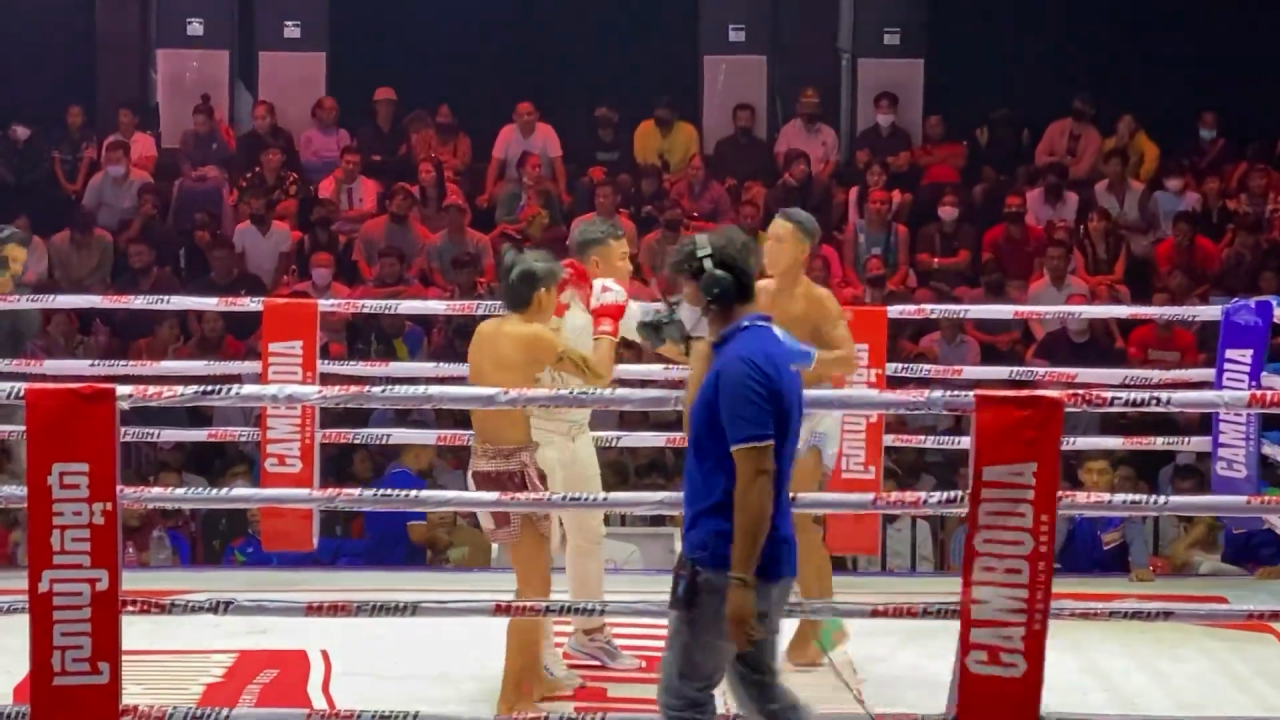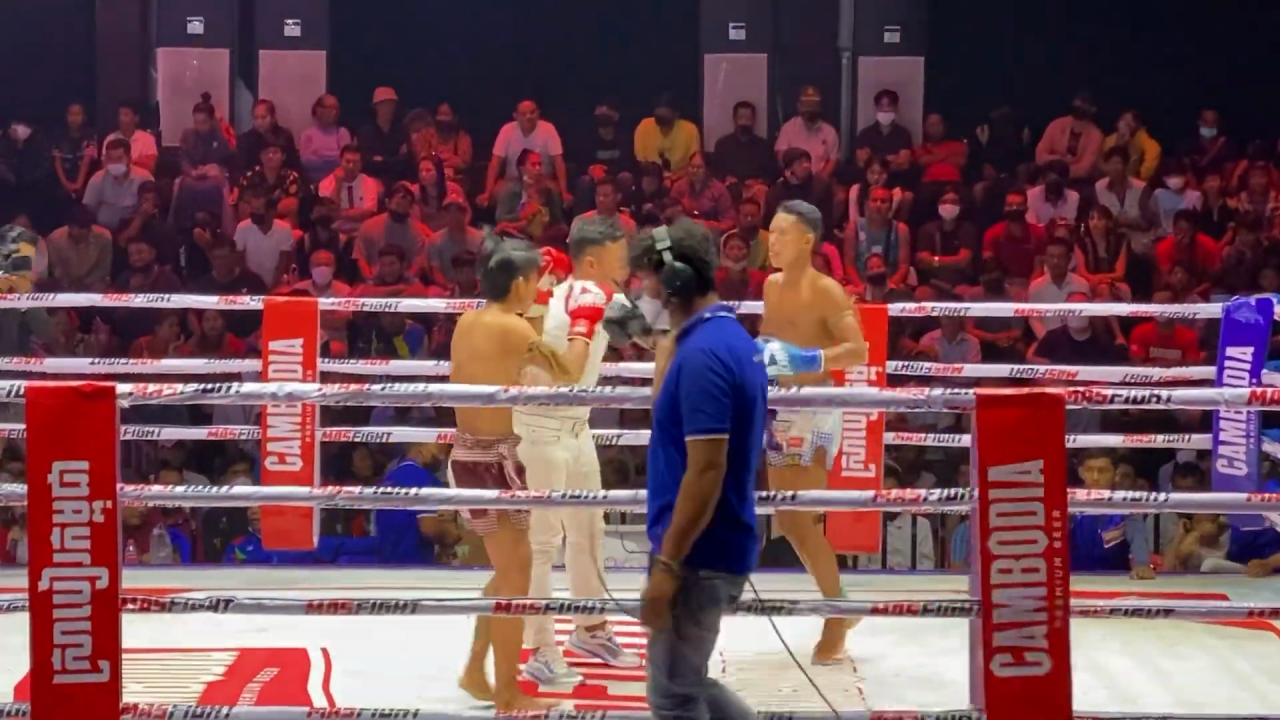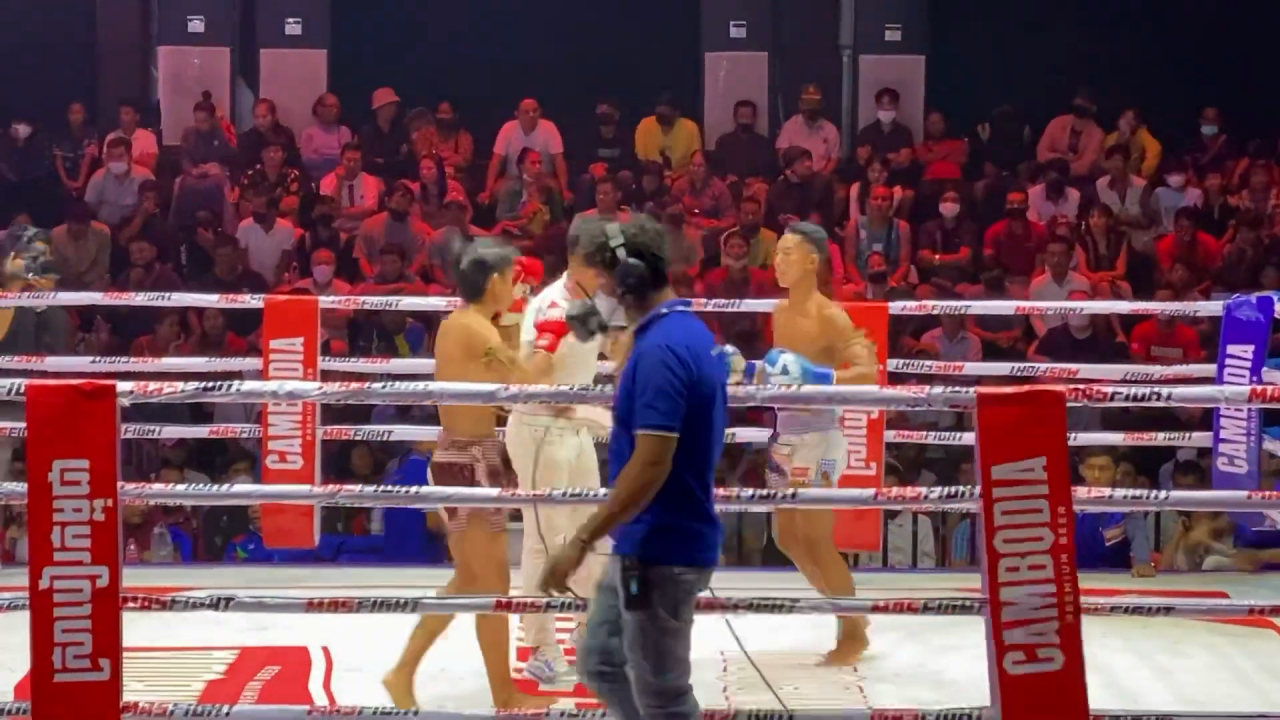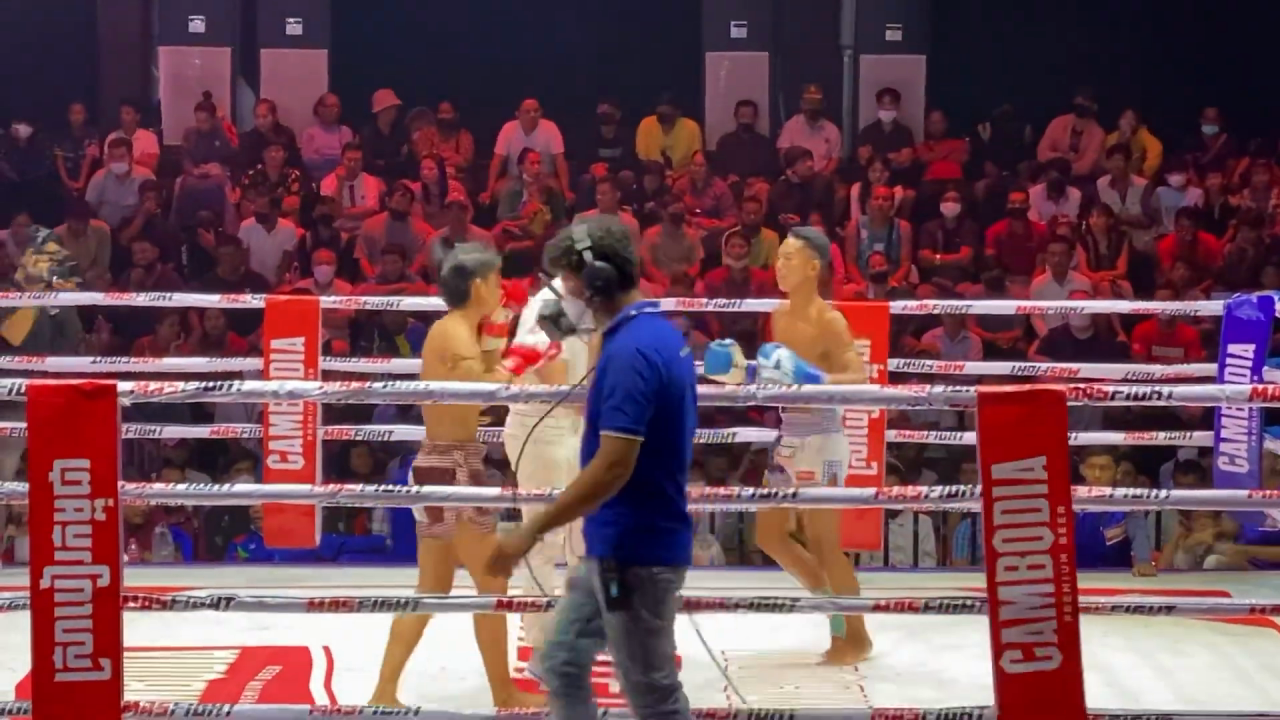
dt=0.1s
person 1, frame 1
left shoulder: (739, 362)
right shoulder: (769, 347)
left elbow: (756, 477)
right elbow: (704, 436)
left wrist: (739, 582)
left hip: (724, 563)
right hip: (765, 558)
person 1, frame 2
left shoulder: (705, 352)
right shoulder: (728, 339)
left elbow: (706, 470)
right elbow: (673, 432)
left wrist: (664, 565)
right wrist: (665, 350)
left hip: (698, 556)
right hip: (703, 550)
person 1, frame 3
left shoulder: (662, 347)
right shoulder: (686, 334)
left elbow: (651, 466)
left wrist: (580, 542)
right wrist: (627, 339)
left hip: (662, 549)
right hip: (657, 542)
right knee: (599, 662)
person 1, frame 4
left shoulder: (632, 351)
right shoulder: (655, 336)
left elbow: (612, 468)
left wrist: (528, 534)
right wrist: (593, 338)
left hip: (637, 552)
right hip: (618, 547)
right knee: (560, 664)
person 2, frame 1
left shoulder: (486, 330)
right shoulder: (532, 336)
right elbow: (597, 375)
left wrist: (551, 310)
right wrist: (608, 322)
left hip: (486, 463)
right hip: (512, 467)
left knee: (530, 581)
right knee: (535, 587)
left ankle: (531, 677)
right ankle: (512, 698)
person 2, frame 2
left shoulder: (470, 320)
right shoulder: (509, 327)
right elbow: (568, 372)
left wrist: (534, 297)
right wrist: (584, 321)
left hip: (470, 456)
right hip: (492, 458)
left knee: (508, 574)
right knee: (516, 581)
left ankle: (476, 673)
right ankle: (509, 697)
person 2, frame 3
left shoulder: (455, 322)
right shoulder: (477, 330)
right elbow: (522, 383)
left wrist: (509, 306)
left hip: (454, 456)
right hip: (471, 460)
left knee: (467, 580)
right knee: (493, 583)
left ankle: (403, 672)
right ankle: (505, 696)
person 2, frame 4
left shoulder: (448, 330)
right shoulder: (459, 336)
right elbow: (475, 399)
left wrist: (497, 326)
right wrist: (517, 365)
left hip: (440, 464)
right hip: (451, 467)
left knee: (431, 588)
right knee: (492, 583)
left ankle: (384, 693)
right ankle: (505, 694)
person 3, frame 1
left shoulder: (817, 299)
right shoulder: (762, 291)
left elbow: (849, 357)
left hip: (813, 419)
left knee: (792, 518)
right knee: (791, 523)
left ankle: (812, 623)
right ankle: (828, 622)
person 3, frame 2
left shoulder: (826, 291)
right shoulder: (773, 286)
left elbow: (859, 351)
left wrist: (809, 360)
left hip: (814, 417)
right hip: (782, 412)
left knee: (802, 521)
right knee: (788, 522)
left ankle: (836, 617)
right ankle: (839, 604)
person 3, frame 3
left shoulder: (831, 317)
right shoulder: (781, 311)
left elbow: (868, 372)
left wrist: (814, 377)
right wrist: (746, 374)
left hip: (817, 437)
right hip: (785, 434)
left knee: (817, 543)
right knee: (788, 538)
left ankle: (853, 632)
right ankle: (844, 616)
person 3, frame 4
left shoulder: (829, 322)
right shoulder: (778, 314)
left elbow: (857, 380)
left wrist: (807, 377)
right wrist: (737, 369)
left hip: (821, 439)
right hip: (789, 437)
left knee: (823, 544)
right knee: (768, 536)
left ankle: (857, 636)
person 4, frame 1
left shoulder: (615, 307)
right shoulder: (556, 311)
left hip: (576, 433)
right hip: (539, 434)
left knee: (589, 534)
left ankle: (590, 631)
right ankle: (539, 652)
person 4, frame 2
left shoulder: (610, 303)
right shoulder: (553, 308)
right elbow: (537, 379)
left hip: (576, 430)
right hip: (539, 434)
left knee: (588, 533)
right knee: (543, 541)
left ankle: (591, 629)
right ankle: (539, 648)
person 4, frame 3
left shoulder: (596, 303)
right shoulder: (547, 309)
right elbow: (532, 383)
right wrist: (582, 412)
left hip: (575, 432)
right hip: (539, 433)
right knee: (545, 540)
left ankle: (593, 626)
right ankle: (540, 646)
person 4, frame 4
left shoulder: (579, 299)
right shoulder: (550, 309)
right elbow: (538, 384)
left hip: (568, 431)
right hip: (540, 436)
left knee: (584, 533)
right knee: (546, 542)
right ankle: (539, 647)
